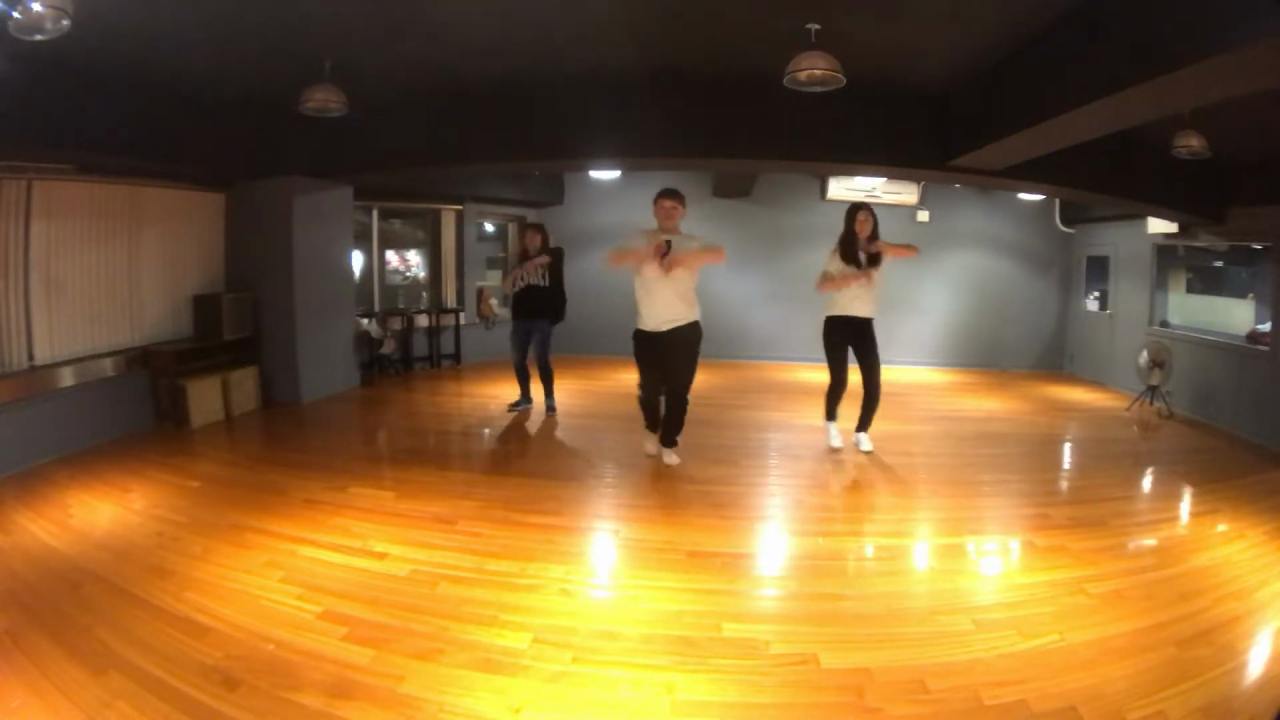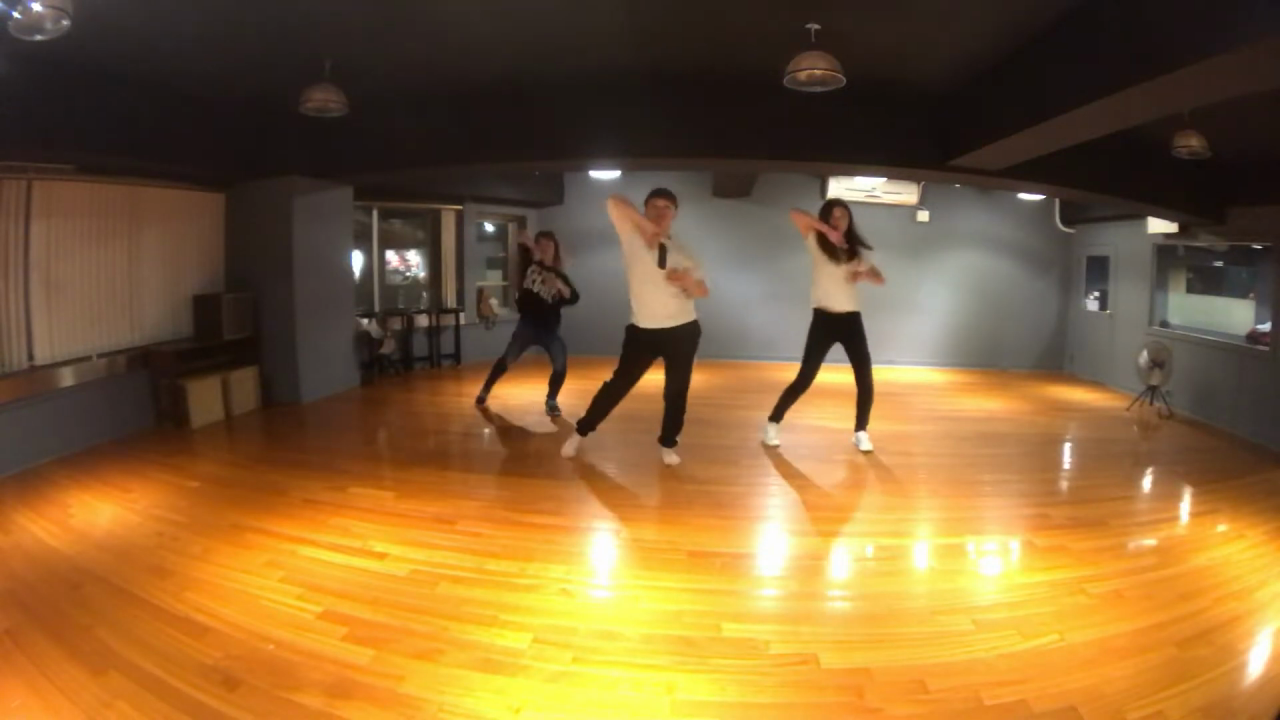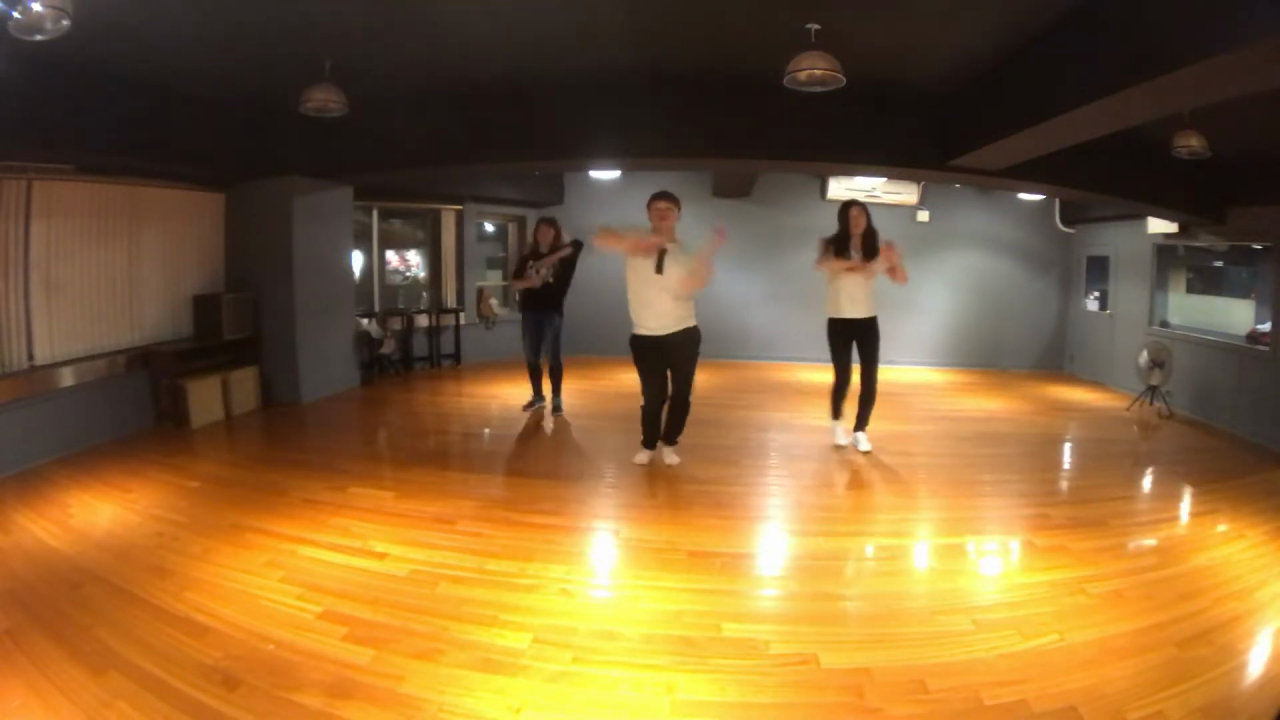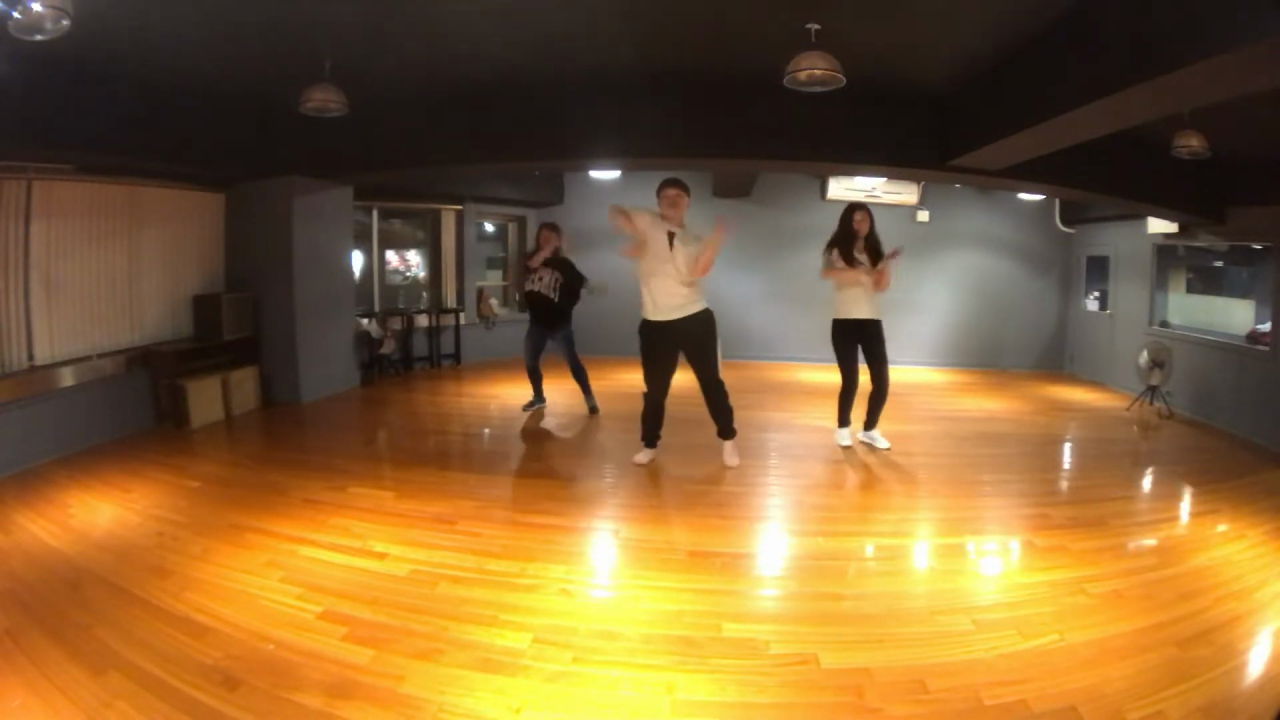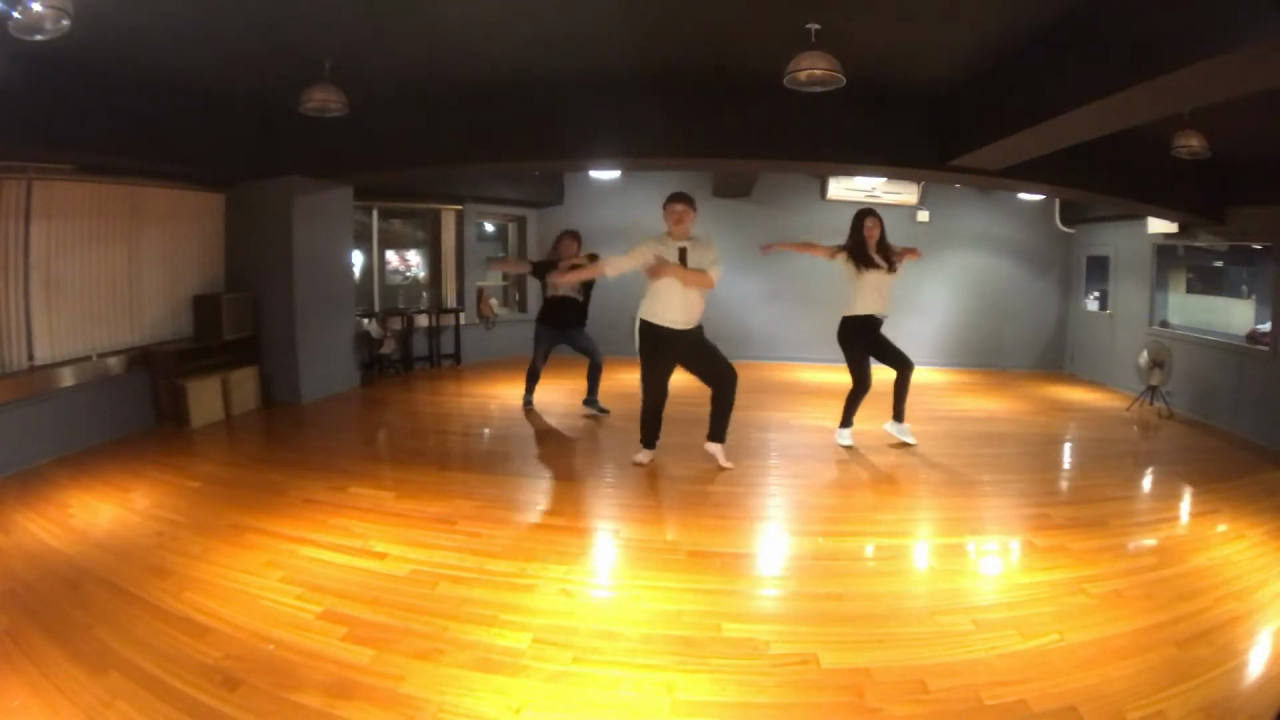
dt=0.4s
person 1, frame 1
left shoulder: (692, 243)
right shoulder: (642, 242)
left elbow: (717, 254)
right elbow: (615, 259)
left wrist: (678, 260)
right wrist: (645, 254)
left hip: (684, 330)
right hip: (648, 331)
left knee: (677, 392)
right knee: (650, 391)
left ankle: (668, 443)
right ankle: (654, 432)
person 1, frame 2
left shoulder: (682, 252)
right shoulder: (633, 238)
left elbow: (702, 291)
right elbow: (614, 204)
left wrist: (687, 280)
right wrist: (648, 227)
left hip: (683, 329)
right hip: (643, 330)
left knee: (676, 391)
right knee: (619, 383)
left ankle: (667, 444)
right ankle: (580, 433)
person 1, frame 3
left shoulder: (687, 254)
right shoulder: (636, 242)
left elbow: (695, 286)
right elbow: (599, 238)
left wrist: (712, 250)
right wrist: (632, 243)
left hip: (683, 333)
right hip: (646, 337)
left knee: (680, 394)
right knee: (653, 395)
left ankle: (668, 442)
right ankle: (648, 445)
person 1, frame 4
left shoulder: (694, 241)
right shoulder: (644, 222)
left elbow: (696, 274)
right elbow: (615, 213)
left wrist: (716, 243)
right wrist: (634, 236)
left hip: (694, 320)
right hip: (656, 324)
left knee: (710, 382)
right knee: (655, 388)
left ankle: (728, 440)
right ankle: (649, 445)
person 1, frame 5
left shoulder: (706, 249)
right shoulder: (652, 248)
left elbow: (708, 280)
right elbow: (610, 266)
left wrist: (671, 270)
right wrist: (570, 276)
left hip: (690, 333)
right hip: (655, 331)
left knee: (726, 379)
right knee: (654, 392)
left ankle: (715, 441)
right ankle: (648, 445)
person 2, frame 1
left shoulder: (880, 251)
right shoulder: (839, 253)
left elbow: (914, 251)
right elbow: (822, 285)
left wrist: (885, 248)
right wrist: (852, 278)
left hip: (864, 325)
right hip: (837, 323)
left knee: (873, 383)
right knee: (839, 380)
left ankle: (861, 432)
right ankle: (831, 423)
person 2, frame 2
left shoulder: (857, 250)
right shoulder: (817, 242)
left elbow: (880, 278)
right elbow: (796, 214)
left wrist: (863, 275)
right wrist: (827, 231)
left hip: (852, 320)
right hip: (824, 320)
left knee: (865, 381)
right knee: (805, 379)
left ankle: (861, 431)
right ankle: (773, 424)
person 2, frame 3
left shoulder: (875, 251)
right shoulder: (833, 246)
left elbow: (901, 280)
right elbow: (822, 263)
left wrist: (895, 259)
right wrist: (859, 266)
left hip: (867, 322)
right hip: (838, 322)
left knee: (869, 381)
right knee: (842, 378)
left ankle: (859, 431)
right ankle: (837, 422)
person 2, frame 4
left shoulder: (876, 253)
right shoulder: (836, 250)
left elbow: (883, 286)
right elbow: (828, 274)
left wrist: (880, 268)
right wrist: (862, 272)
left hip: (871, 324)
right hip: (844, 324)
left knee: (881, 382)
right knee: (850, 382)
left ankle: (869, 430)
right ankle: (843, 428)
person 2, frame 5
left shoulder: (889, 253)
right shoulder: (849, 253)
left elbow: (916, 254)
right elbow: (811, 248)
left wrist: (906, 254)
right wrist: (777, 245)
left hip: (871, 327)
right hip: (854, 325)
left knee: (905, 366)
right knee: (862, 383)
left ankle: (897, 423)
right ankle: (844, 428)
person 3, frame 1
left shoulder: (548, 259)
right shoulder: (520, 264)
left elbow: (557, 253)
right elbow: (506, 288)
left wrist: (533, 262)
right wrist: (512, 273)
left hip: (542, 317)
right hip: (520, 318)
left knee: (541, 358)
right knee: (518, 360)
left ankle: (549, 399)
right ankle: (525, 398)
person 3, frame 2
left shoulder: (560, 276)
right shoulder: (531, 262)
left elbow: (573, 298)
right elbow: (522, 238)
left wrist: (559, 285)
right wrist: (534, 249)
left hip: (549, 329)
right hip: (527, 324)
left knee: (561, 366)
right knee: (507, 359)
left ankle: (551, 401)
right ankle: (485, 390)
person 3, frame 3
left shoulder: (561, 254)
right shoulder: (528, 258)
left elbow: (578, 245)
right elbow: (515, 283)
left wrist: (554, 257)
right wrist: (531, 281)
left hip: (552, 313)
right hip: (530, 313)
left knee: (552, 356)
right knee: (531, 358)
left ankle: (557, 399)
right ankle: (538, 396)
person 3, frame 4
left shoulder: (564, 264)
right shoulder: (534, 259)
left elbow: (580, 282)
right elbow: (532, 264)
right wrist: (547, 249)
left hip: (559, 322)
right hip: (537, 322)
left knee: (572, 361)
right knee: (530, 361)
left ankle: (590, 399)
right ankle: (538, 397)
person 3, frame 5
left shoulder: (584, 267)
right shoulder: (548, 266)
left elbow: (596, 260)
right elbow: (525, 267)
left wrist: (573, 261)
right wrist: (501, 266)
left hip: (574, 328)
right hip: (548, 326)
left knee: (597, 358)
right knee: (537, 364)
left ankle: (591, 400)
right ankle: (528, 396)
